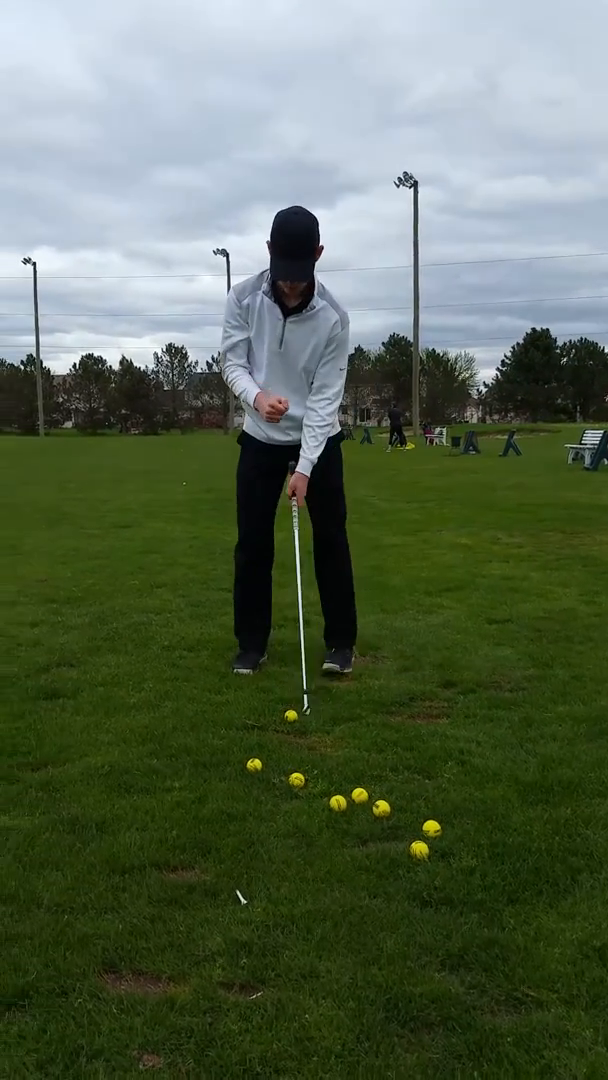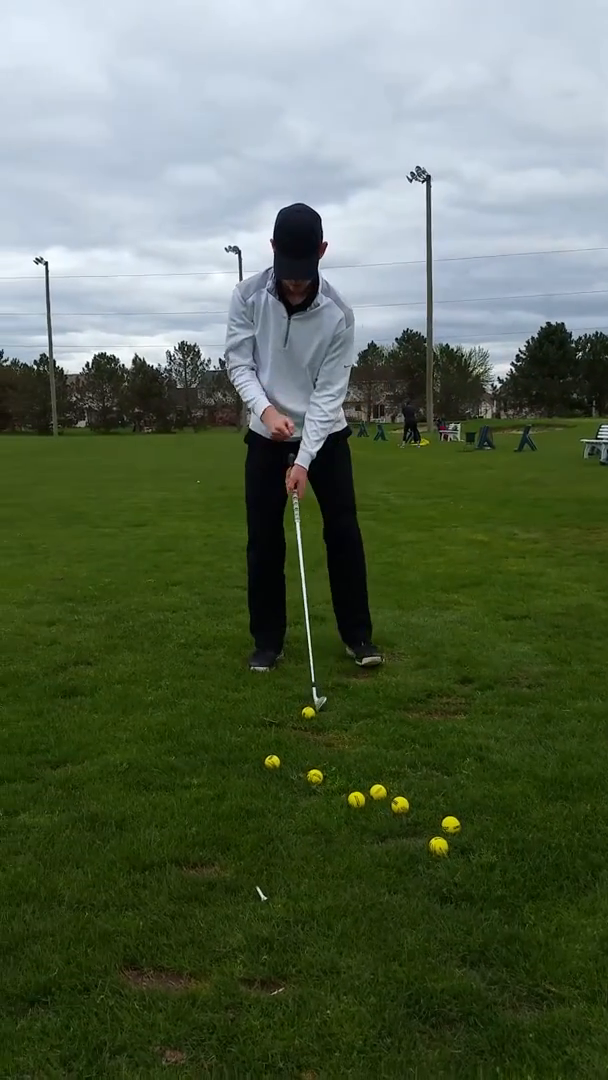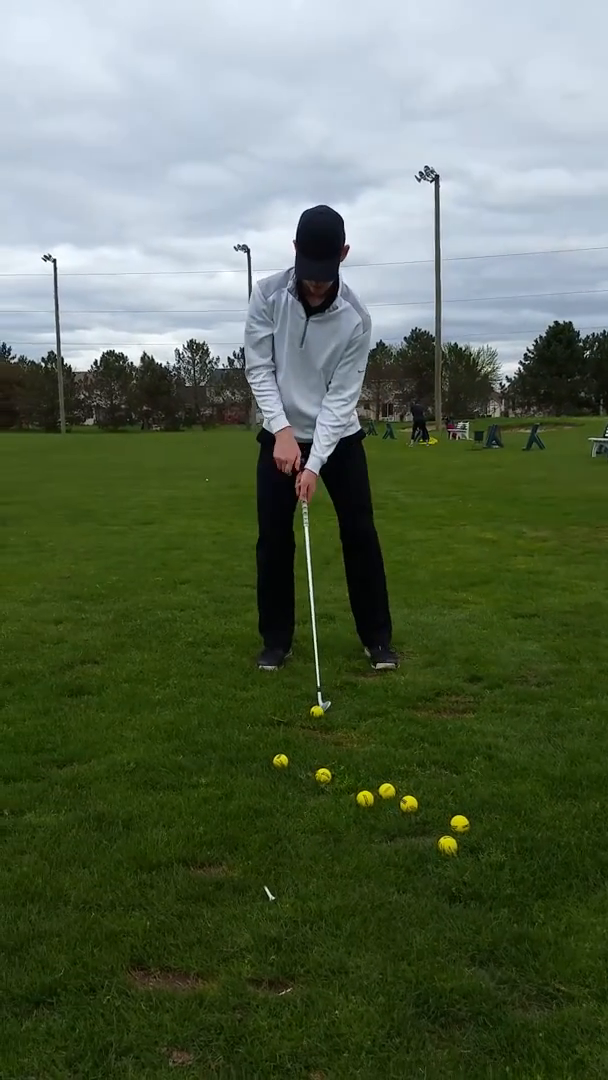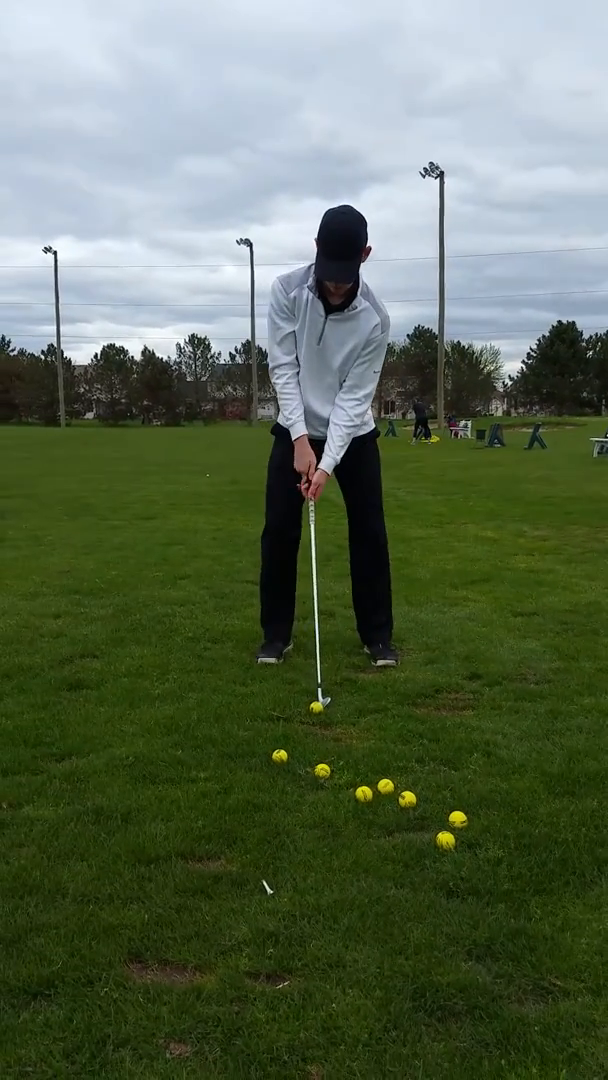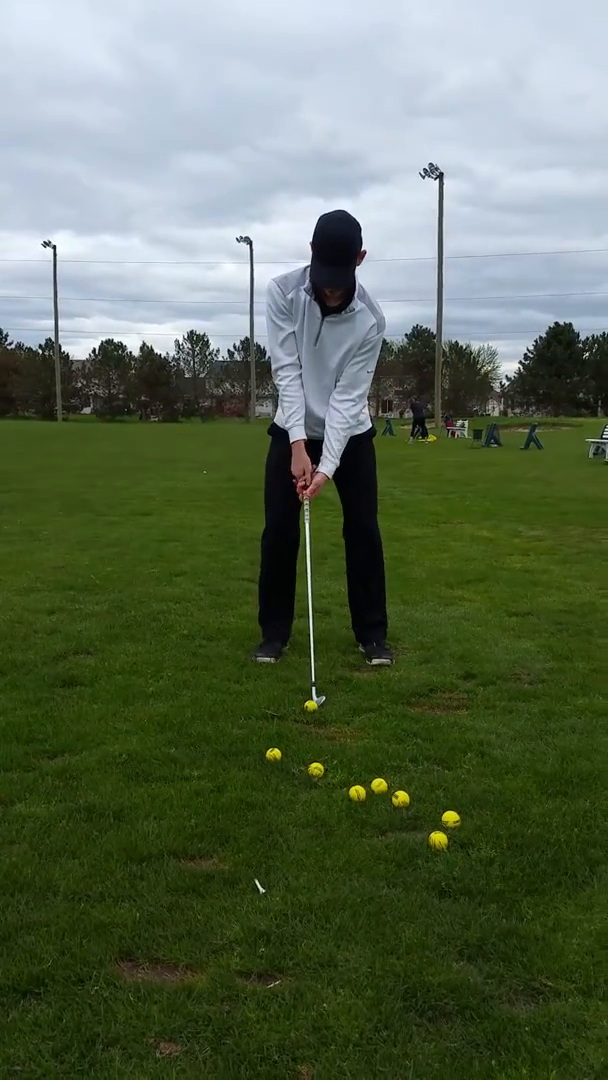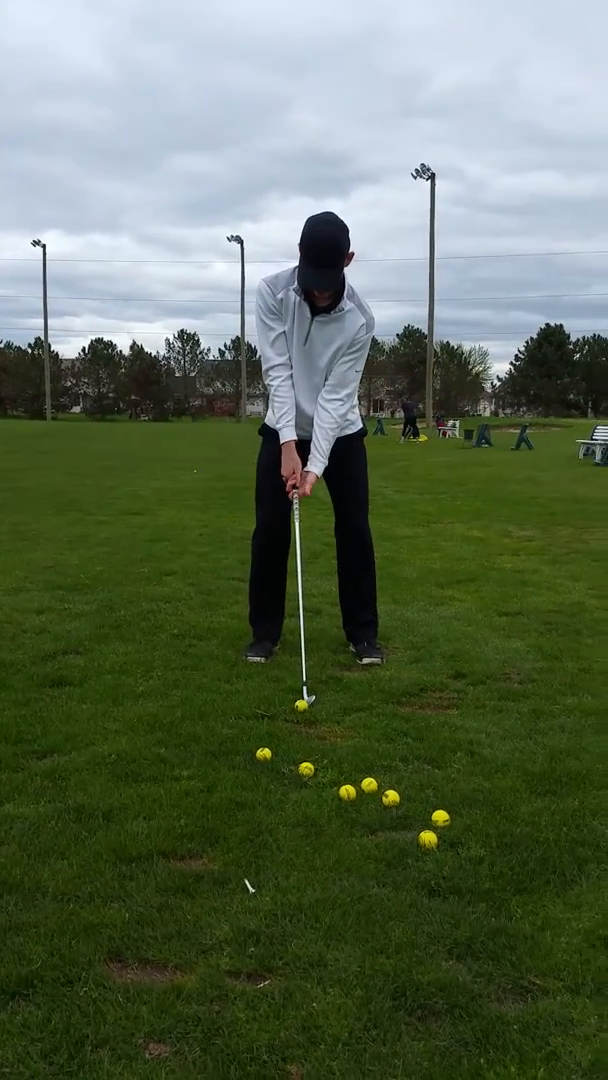
dt=0.2s
person 1, frame 1
left shoulder: (332, 317)
right shoulder: (243, 298)
left elbow: (326, 395)
right elbow: (232, 362)
left wrist: (305, 466)
right wrist: (255, 395)
left hip: (318, 441)
right hip: (261, 439)
left knee: (330, 539)
right knee: (252, 542)
left ankle: (341, 640)
right ankle: (251, 642)
person 1, frame 2
left shoulder: (338, 314)
right shoulder: (248, 296)
left elbow: (330, 391)
right elbow: (238, 363)
left wrist: (304, 460)
right wrist: (265, 409)
left hip: (325, 435)
right hip: (267, 436)
left knee: (343, 532)
right knee: (264, 540)
left ankle: (358, 633)
right ankle: (267, 640)
person 1, frame 3
left shoulder: (355, 318)
right shoulder: (267, 294)
left elbow: (341, 395)
right elbow: (257, 367)
left wrist: (315, 463)
right wrist: (282, 430)
left hip: (339, 438)
right hip: (282, 436)
left knee: (359, 533)
right knee: (273, 539)
left ankle: (377, 636)
right ankle: (276, 638)
person 1, frame 4
left shoulder: (374, 318)
right shoulder: (287, 290)
left elbow: (355, 395)
right elbow: (282, 367)
left wrist: (328, 464)
right wrist: (300, 438)
left hip: (353, 436)
right hip: (295, 433)
left knee: (369, 532)
right knee: (278, 531)
left ankle: (377, 634)
right ankle: (276, 633)
person 1, frame 5
left shoulder: (370, 319)
right shoulder: (283, 291)
left elbow: (349, 396)
right elbow: (286, 371)
left wrist: (327, 468)
right wrist: (299, 444)
left hip: (350, 435)
right hip: (292, 431)
left knee: (363, 531)
right knee: (278, 531)
left ankle: (372, 633)
right ankle: (274, 631)
person 1, frame 6
left shoulder: (359, 319)
right shoulder: (272, 291)
left elbow: (336, 396)
right elbow: (277, 371)
left wrist: (315, 467)
right wrist: (289, 446)
left hip: (341, 433)
right hip: (283, 431)
left knee: (354, 530)
right knee: (269, 531)
left ankle: (362, 632)
right ankle: (265, 631)
